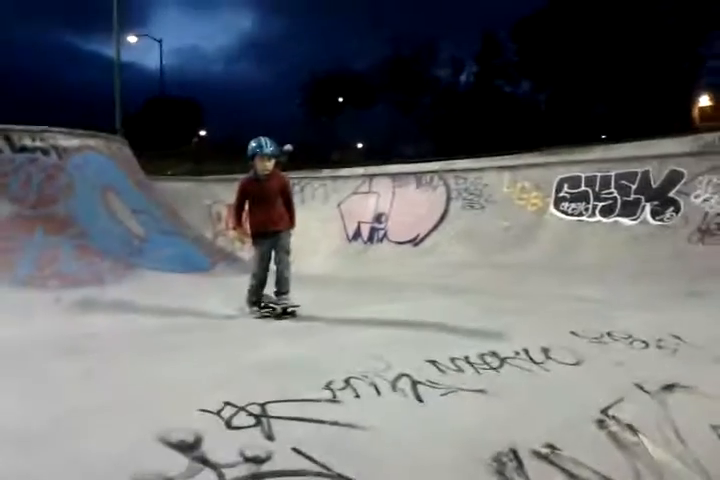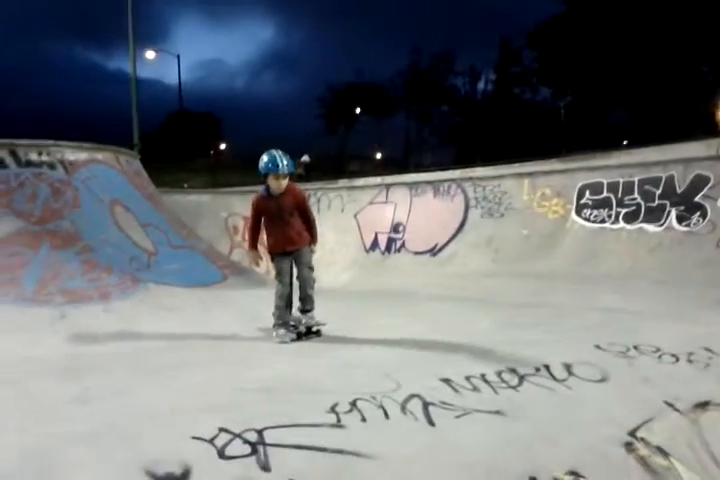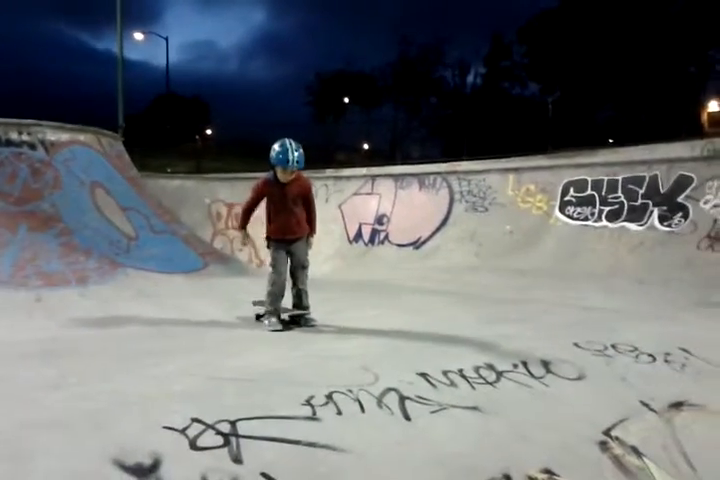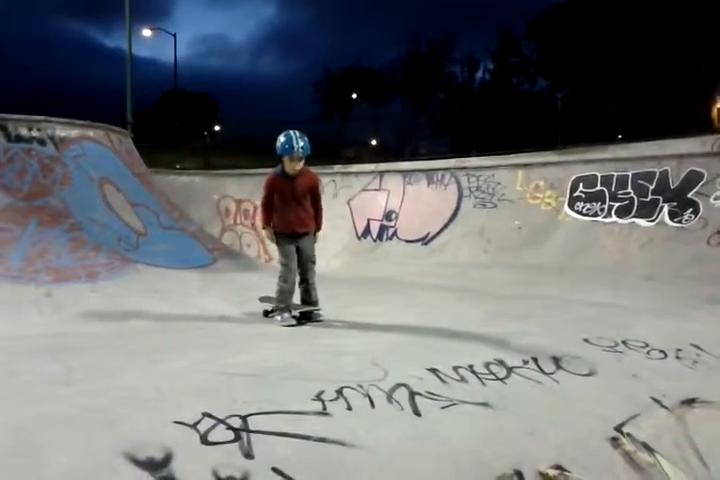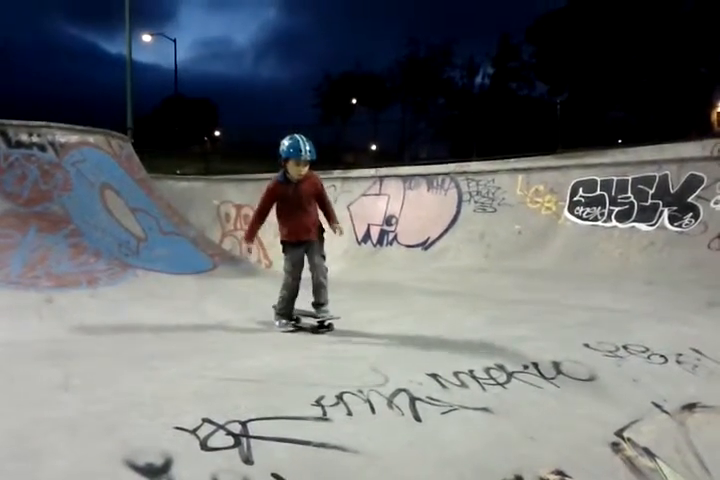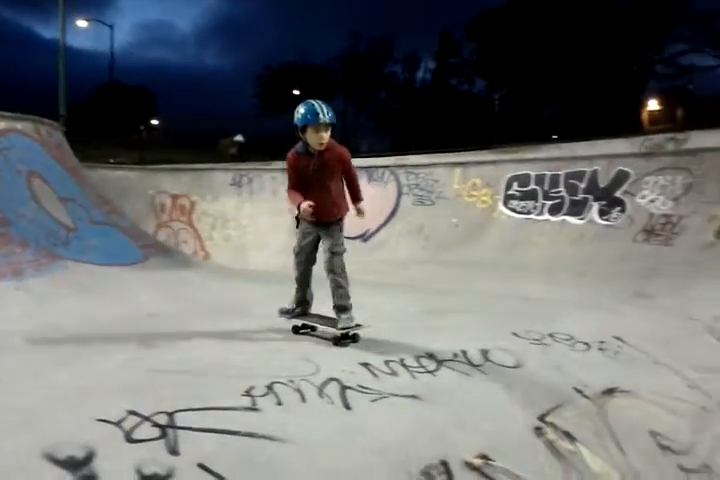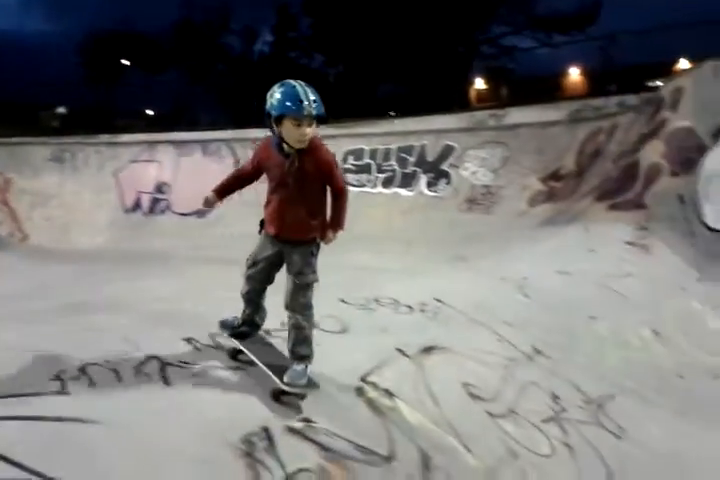
dt=0.7s
person 1, frame 1
left shoulder: (281, 180)
right shoulder: (247, 183)
left elbow: (289, 203)
right elbow: (239, 205)
left wrist: (291, 224)
right wrist: (238, 226)
left hip: (281, 229)
right hip: (260, 232)
left knee: (283, 263)
right knee: (260, 268)
left ankle: (283, 295)
right ankle: (253, 301)
person 1, frame 2
left shoulder: (296, 194)
right shoulder: (260, 201)
left elbow: (308, 217)
right elbow: (254, 225)
left wrist: (313, 240)
right wrist: (253, 249)
left hip: (301, 244)
right hip: (278, 250)
left knee: (306, 279)
right knee: (283, 286)
left ankle: (307, 311)
right ankle: (281, 325)
person 1, frame 3
left shoulder: (304, 184)
right shoulder: (266, 184)
left elbow: (310, 209)
right elbow: (250, 205)
left wrist: (311, 233)
right wrist: (243, 228)
left hip: (300, 237)
right hip: (277, 238)
left knee: (300, 275)
right knee: (277, 274)
left ankle: (301, 312)
right ankle: (271, 314)
person 1, frame 4
left shoulder: (311, 178)
right shoulder: (273, 179)
left elbow: (317, 204)
right elbow: (266, 204)
left wrist: (317, 228)
right wrist: (267, 226)
left hip: (306, 232)
right hip: (284, 233)
left knee: (308, 270)
right knee: (288, 270)
left ankle: (309, 307)
right ankle: (282, 310)
person 1, frame 5
left shoulder: (314, 181)
right shoulder: (276, 186)
left elbow: (324, 202)
right elbow: (261, 211)
left wrist: (333, 221)
right wrist: (250, 237)
left hip: (314, 234)
right hip: (290, 238)
left knee: (319, 269)
right knee: (292, 277)
left ankle: (321, 306)
right ankle: (283, 314)
person 1, frame 6
left shoulder: (339, 153)
right shoulder: (294, 157)
left elbow: (350, 176)
right elbow: (293, 188)
left wrist: (357, 201)
right wrist: (300, 204)
left hip: (333, 219)
right hip: (308, 219)
left knee: (334, 265)
right knee: (301, 263)
left ankle: (344, 310)
right ankle: (301, 304)
person 1, frame 7
left shoulder: (321, 156)
right shoulder: (267, 149)
left elbow: (340, 190)
right elbow: (247, 172)
left wrist: (334, 226)
right wrist: (219, 193)
left hip: (305, 239)
right hip: (273, 232)
left knee: (298, 300)
right knee: (253, 279)
left ankle: (300, 360)
right ankle: (250, 321)
